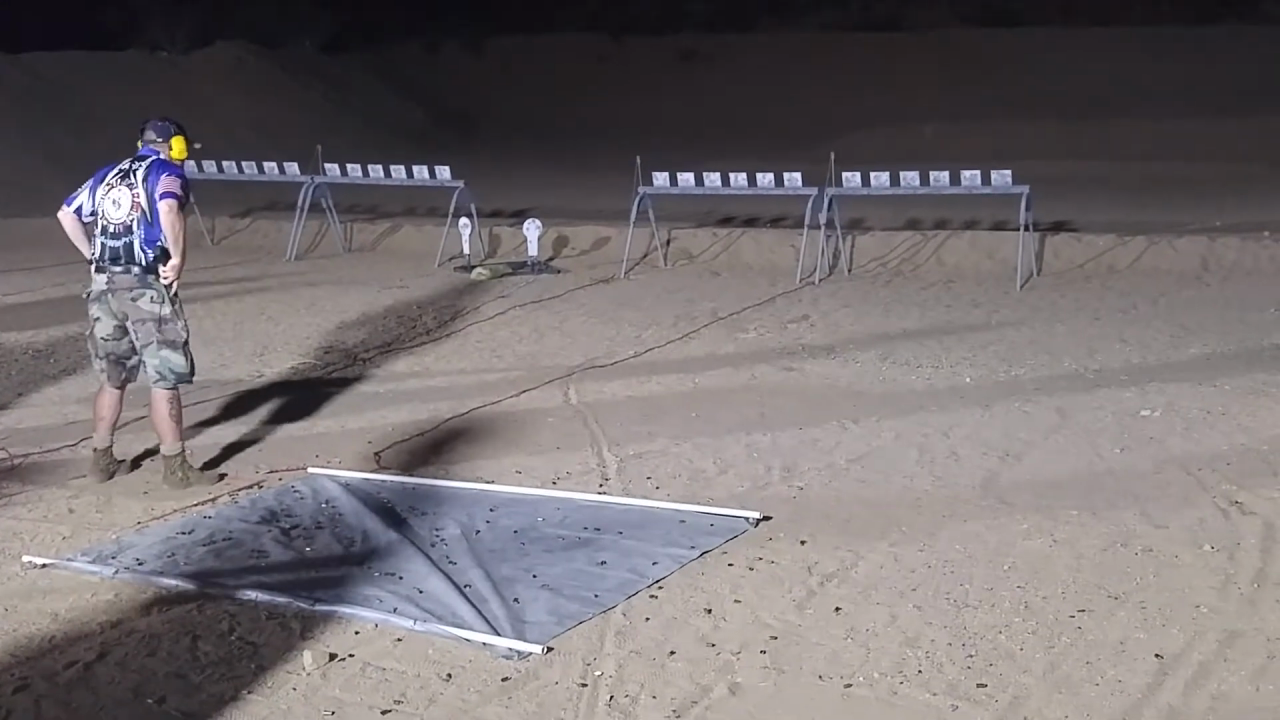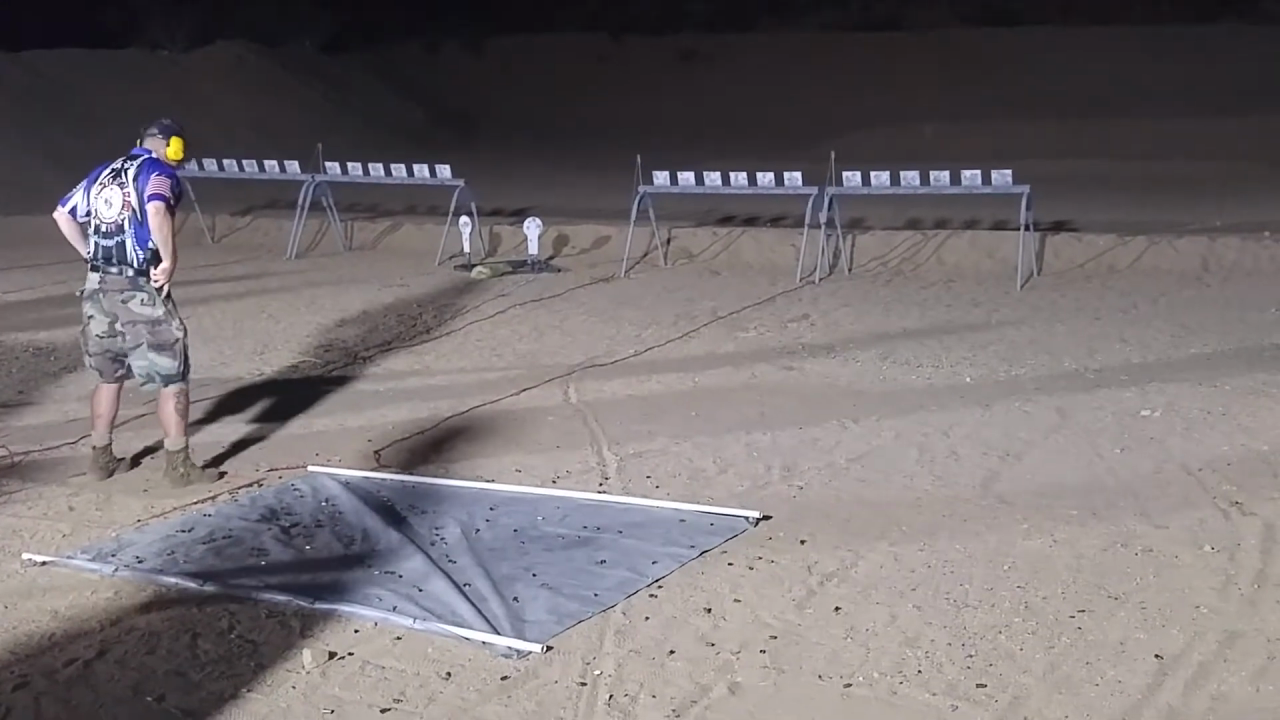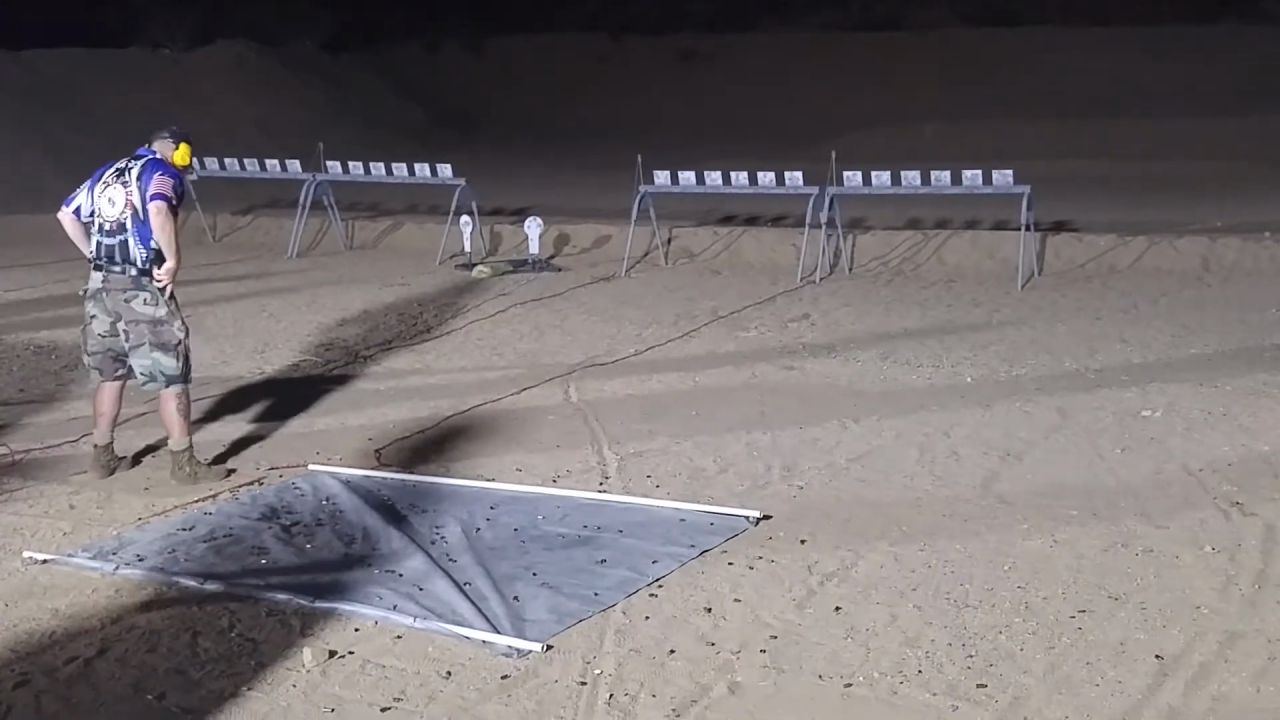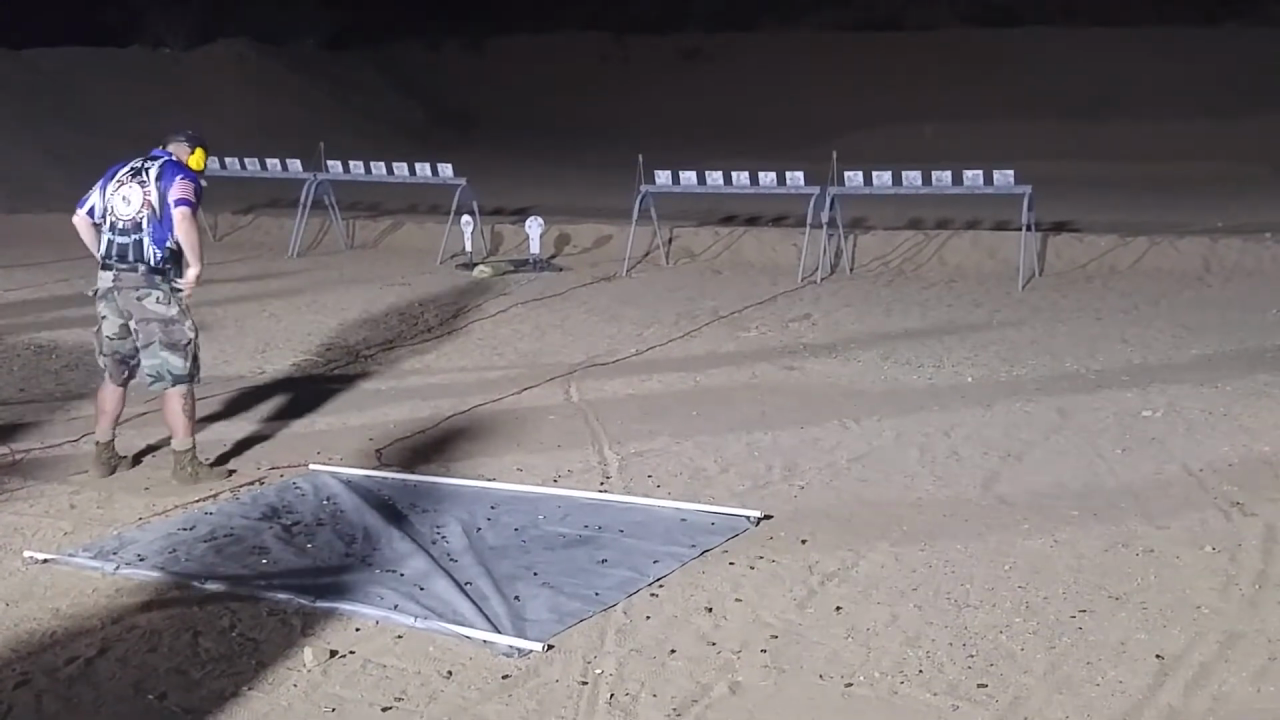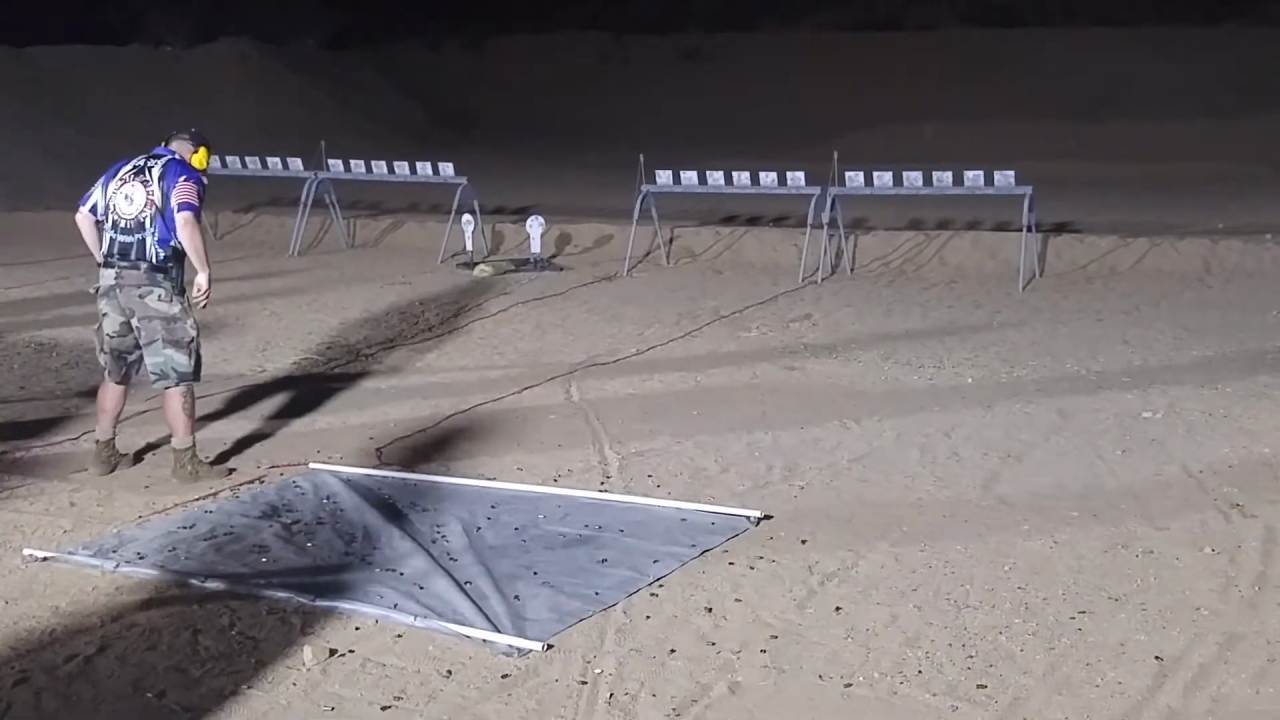
dt=0.2s
person 1, frame 1
left shoulder: (109, 174)
right shoulder: (168, 172)
left elbow: (67, 213)
right elbow: (168, 210)
left wrist: (93, 257)
right wrist: (178, 259)
left hip: (105, 284)
right hip: (147, 286)
left knee: (113, 378)
right knee: (167, 378)
left ankle: (102, 460)
right ankle: (176, 468)
person 1, frame 2
left shoulder: (104, 173)
right shoulder: (160, 172)
left elbow: (63, 214)
right elbow: (156, 212)
left wrist: (92, 256)
right wrist: (169, 260)
left hip: (99, 284)
right hip: (139, 286)
left knee: (109, 375)
right knee: (171, 375)
left ankle: (101, 457)
right ankle: (178, 464)
person 1, frame 3
left shoulder: (106, 173)
right shoulder: (164, 172)
left elbow: (67, 215)
right elbow: (158, 211)
right wrist: (172, 260)
left hip: (101, 283)
right hip: (142, 286)
left knee: (110, 372)
right knee: (171, 375)
left ankle: (103, 456)
right ankle: (184, 462)
person 1, frame 4
left shoulder: (118, 173)
right shoulder: (181, 175)
left elbow: (81, 217)
right elbow: (183, 217)
right wrist: (195, 267)
left hip: (110, 282)
right hip: (152, 285)
left knee: (115, 372)
right knee: (177, 375)
left ankle: (104, 455)
right ankle: (186, 463)
person 1, frame 5
left shoulder: (121, 170)
right shoulder: (184, 175)
left elbow: (84, 216)
right elbow: (185, 222)
right wrist: (204, 271)
left hip: (112, 281)
right hip: (155, 284)
left knee: (116, 371)
right knee: (179, 375)
left ankle: (103, 452)
right ankle: (186, 462)
